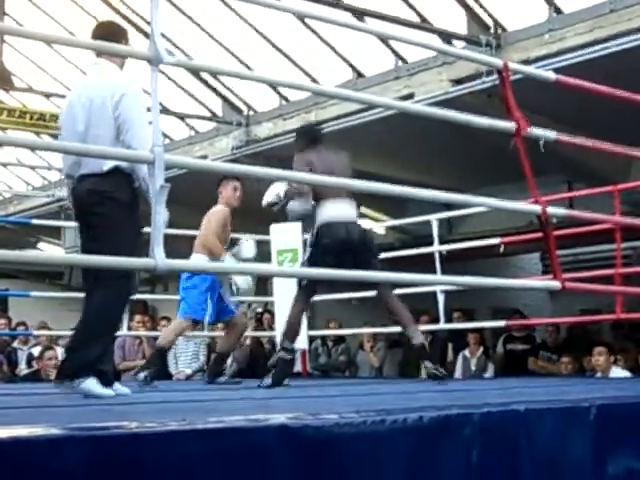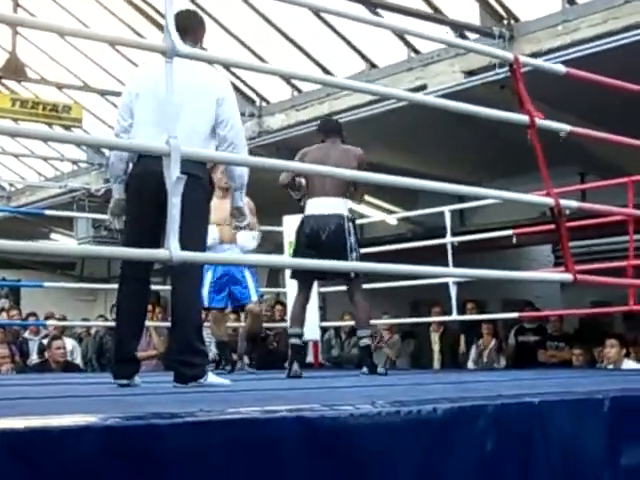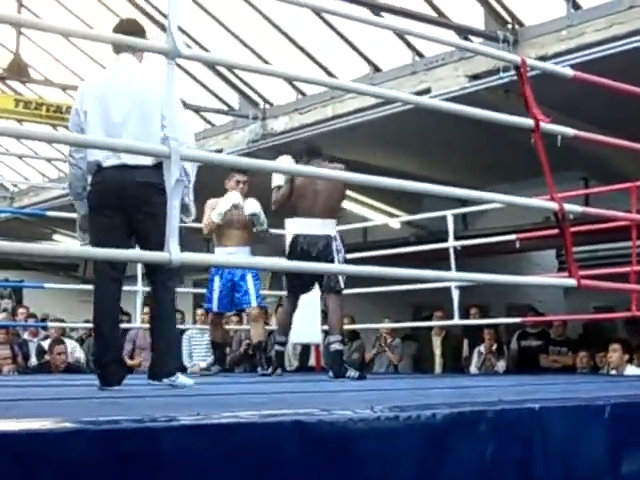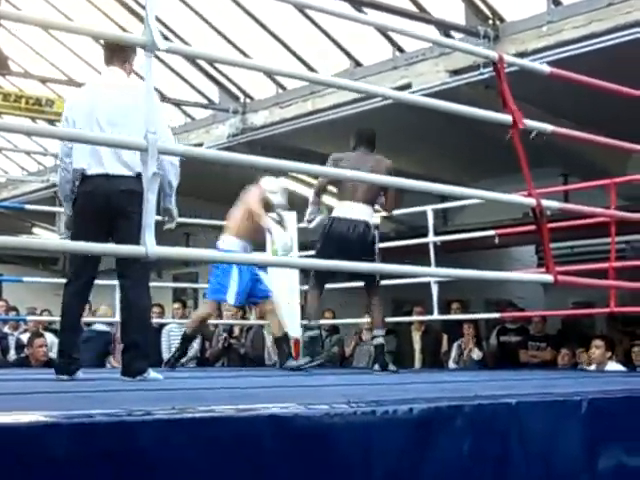
dt=1s
person 1, frame 1
left shoulder: (76, 92)
right shoulder: (122, 86)
left elbow: (68, 156)
right elbow: (139, 146)
left wrist: (76, 201)
right wrist: (156, 196)
left hip: (84, 189)
right hip: (114, 187)
left knee: (99, 282)
right knee: (115, 281)
left ankle: (99, 372)
right ankle: (79, 366)
person 1, frame 2
left shoulder: (143, 76)
right shoulder: (214, 81)
left elbow: (121, 135)
right elbow: (233, 141)
left wrist: (118, 188)
left hip: (145, 172)
right hip: (189, 174)
left knee: (135, 268)
right knee: (186, 270)
left ankle: (124, 366)
right ankle: (189, 368)
person 1, frame 3
left shoulder: (90, 88)
right shoulder: (158, 84)
left elbow: (76, 152)
right elbow: (181, 141)
left wrist: (81, 203)
right wrist: (186, 193)
left hip: (106, 184)
right hip: (148, 182)
left knee: (108, 277)
right knee: (162, 275)
left ankle: (109, 372)
right ankle: (166, 367)
person 1, frame 4
left shoulder: (79, 97)
right shoulder: (143, 95)
left elbow: (65, 157)
right elbow: (165, 152)
left wrist: (68, 204)
right wrist: (168, 199)
left hip: (90, 190)
right hip: (131, 190)
left knee: (79, 276)
right knee: (134, 278)
left ankle: (67, 362)
right ankle: (136, 365)
person 2, frame 1
left shoulder: (303, 158)
right shoulder: (343, 157)
left elbow: (303, 192)
left wrist: (282, 197)
left hip: (328, 232)
right hip: (354, 229)
left knee: (301, 299)
right knee: (387, 295)
left ankle: (281, 370)
right ankle: (425, 355)
person 2, frame 2
left shoulder: (306, 153)
right shoulder: (356, 154)
left elbow: (284, 181)
right elbow: (358, 195)
left hip: (311, 220)
right hip: (338, 221)
left knee: (303, 290)
right knee: (355, 289)
left ankle: (295, 358)
right ankle: (367, 360)
person 2, frame 3
left shoulder: (296, 173)
right shoulder: (339, 170)
left elbow: (276, 204)
left wrist: (278, 180)
left hip: (300, 239)
right hip: (327, 239)
left knee: (290, 299)
right knee: (333, 297)
left ankle: (278, 359)
right ankle: (336, 362)
person 2, frame 4
left shoulder: (338, 158)
right shoulder: (386, 165)
left elbow: (320, 186)
right elbow: (389, 207)
left wrist: (313, 207)
left hip: (337, 224)
right hip: (363, 228)
left knee: (316, 284)
right knee: (373, 292)
right ankle: (380, 357)
person 3, frame 1
left shoulder: (219, 215)
right shoulder: (221, 212)
right elbow: (209, 240)
left wrist: (237, 252)
right wrist: (232, 265)
left hip: (209, 277)
right hip: (200, 275)
left knee: (240, 323)
right knee: (184, 322)
left ankle: (214, 371)
right ankle: (148, 369)
person 3, frame 2
left shoulder: (245, 202)
left elbow: (256, 230)
left wrist: (253, 238)
left hip: (239, 261)
right hip: (214, 263)
left knee: (255, 310)
right knee: (216, 315)
left ankle: (249, 353)
right ankle: (226, 361)
person 3, frame 3
left shoulder: (252, 205)
right shoulder: (213, 203)
left elbow: (263, 230)
right elbow: (207, 230)
left wrist: (257, 215)
right wrist: (223, 209)
right hip: (221, 264)
left knee: (255, 313)
right knee: (215, 316)
left ankle: (262, 362)
right ankle: (219, 362)
person 3, frame 4
right shoulder: (253, 192)
right elbow: (258, 213)
left wrist: (277, 209)
right wrist: (277, 230)
right hip: (230, 254)
left knee: (270, 307)
right knee: (210, 308)
left ankle: (286, 357)
right ankle: (179, 352)
